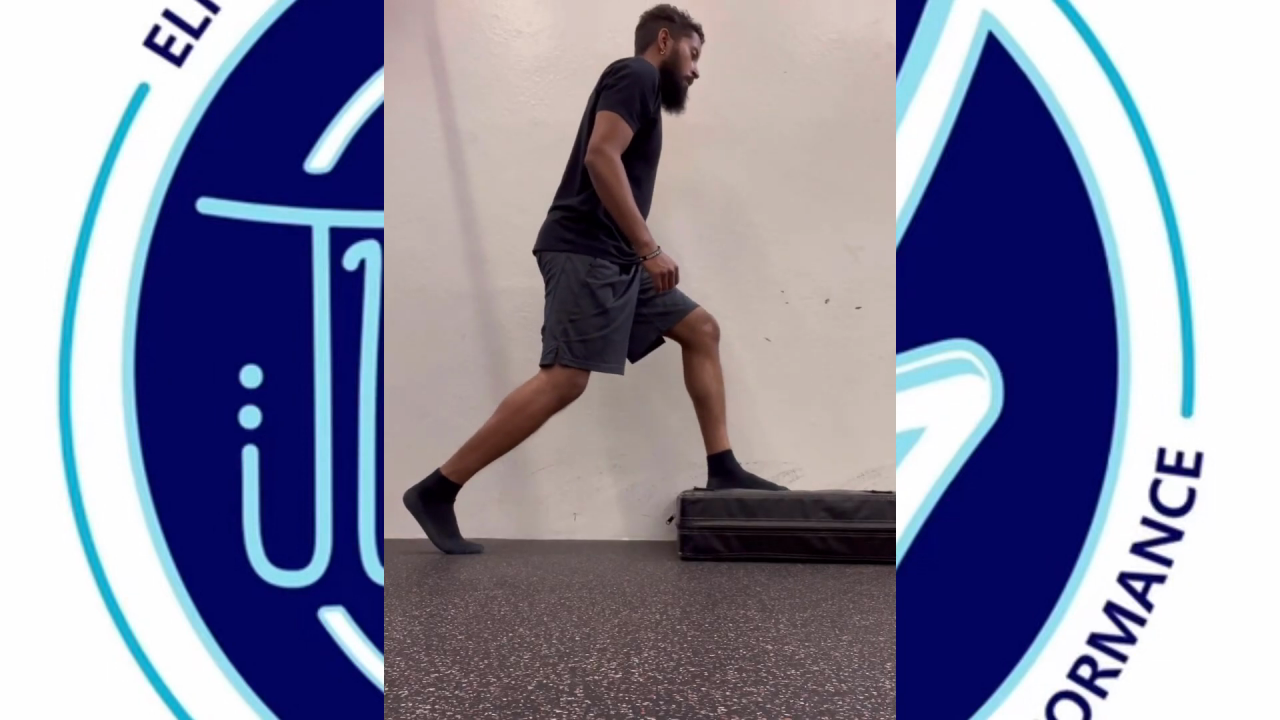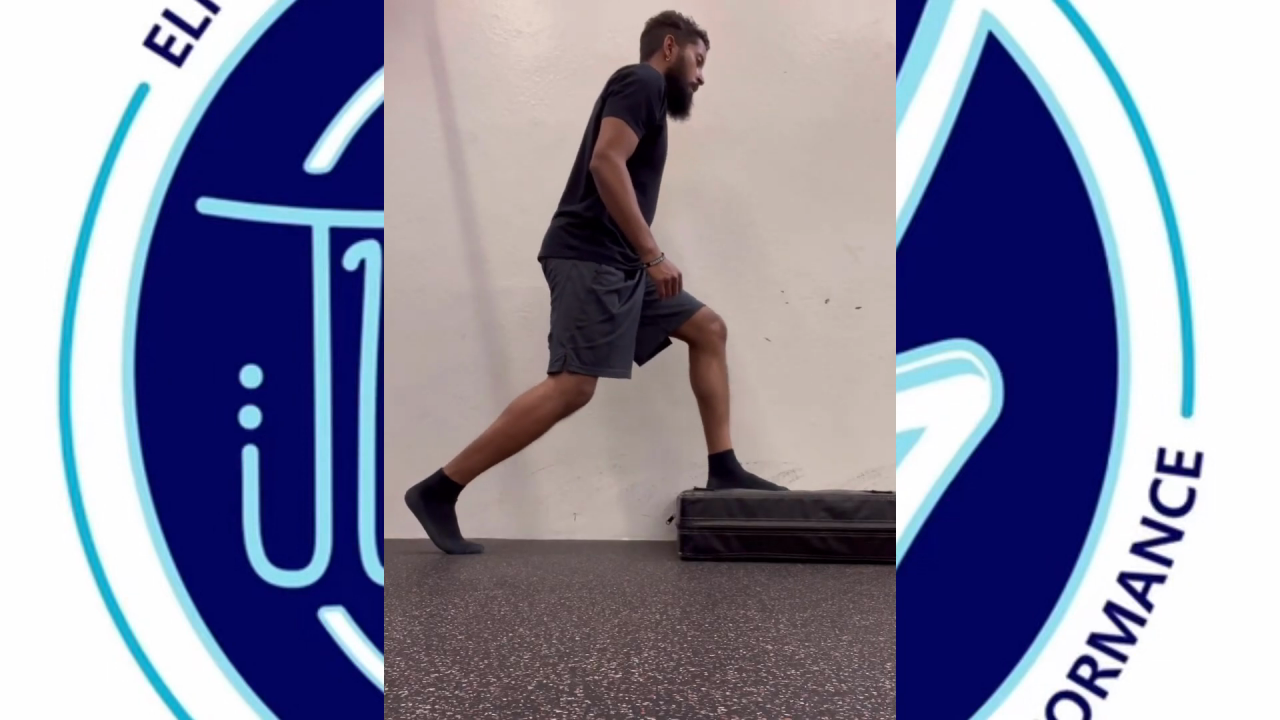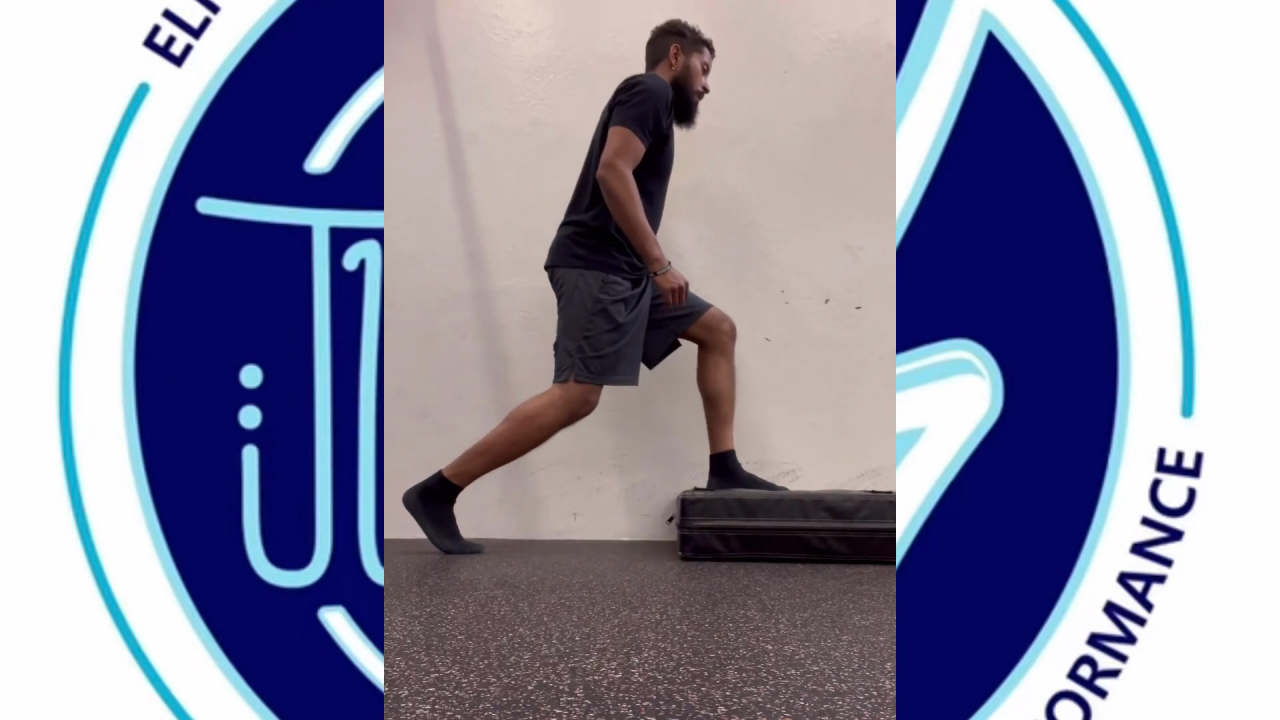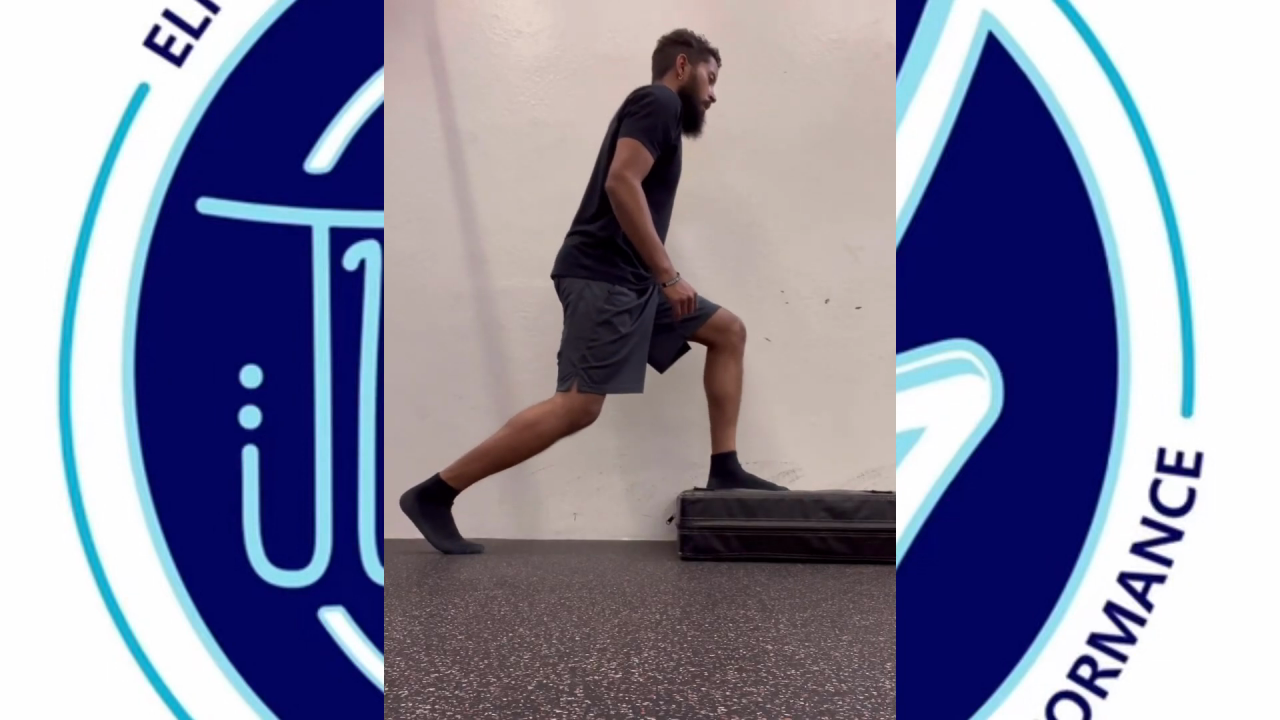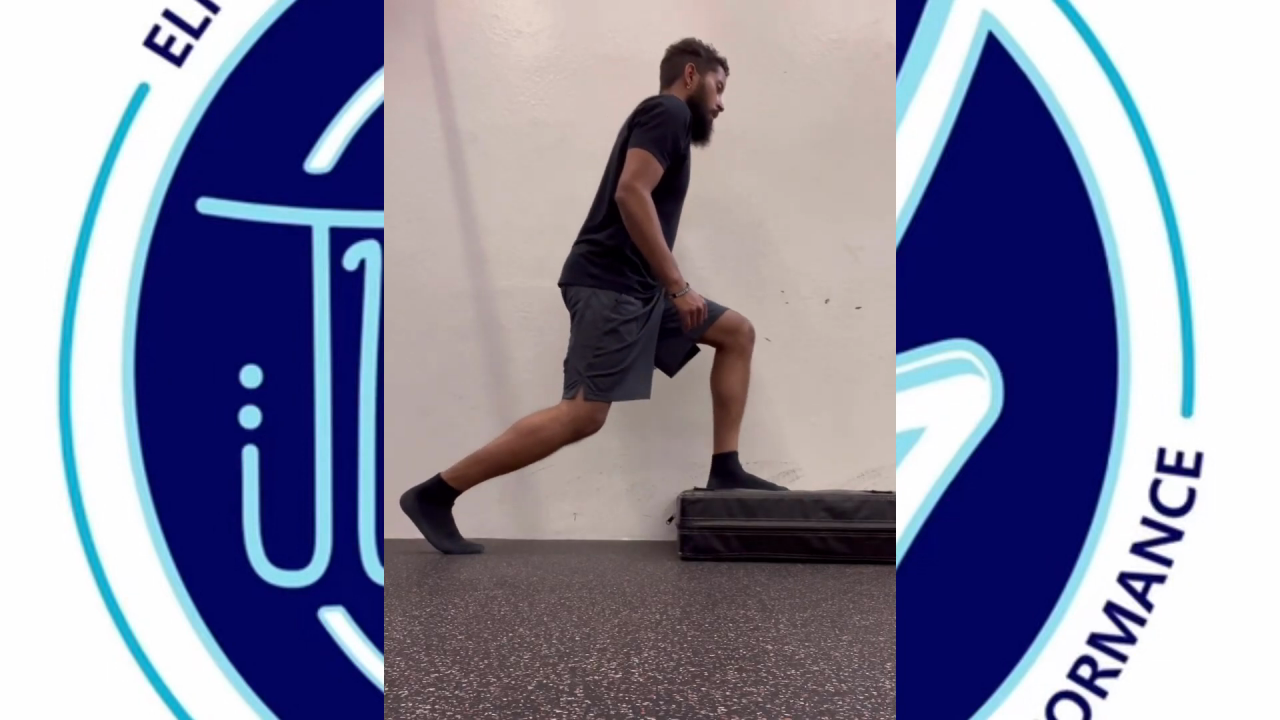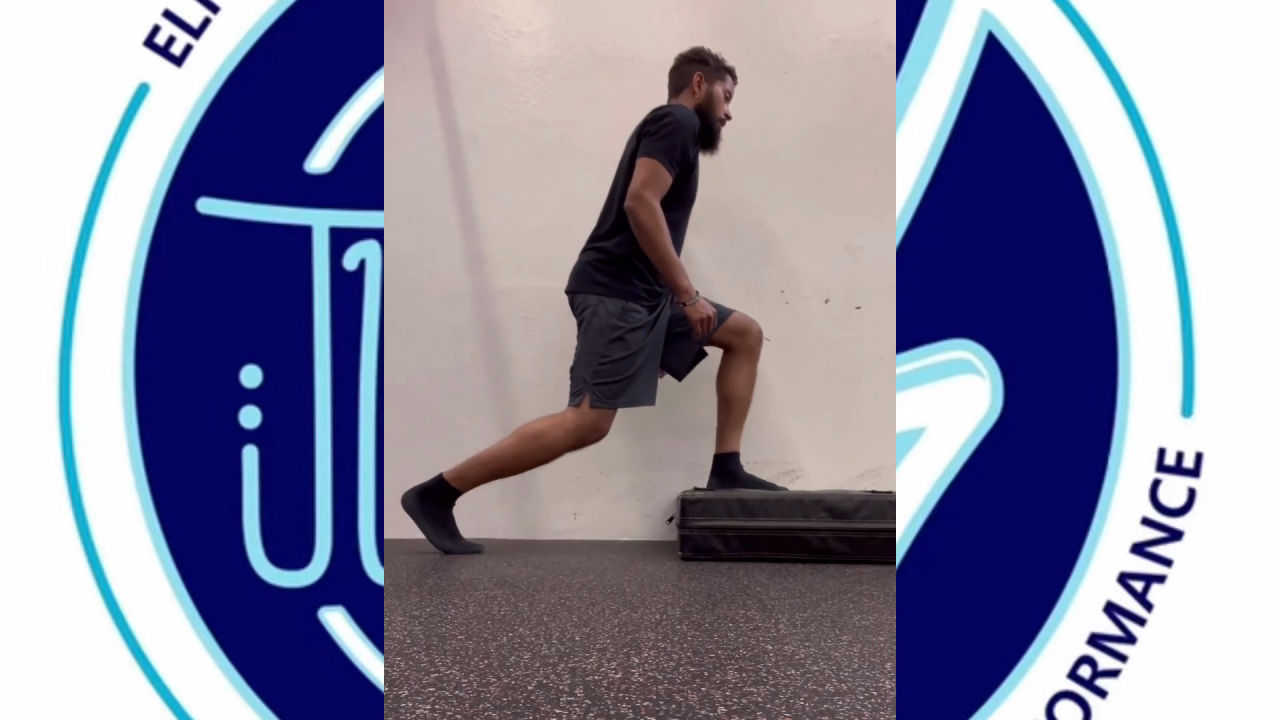
dt=0.1s
person 1, frame 1
left shoulder: (640, 87)
right shoulder: (636, 73)
right elbow: (601, 155)
right wrist: (650, 248)
left hip: (613, 257)
right hip: (585, 250)
left knee: (701, 330)
right knee: (564, 379)
left ankle: (722, 470)
right ankle: (436, 492)
person 1, frame 2
left shoulder: (644, 94)
right shoulder: (642, 80)
right elbow: (605, 162)
right wrist: (653, 254)
left hip: (618, 262)
right hip: (590, 256)
left knee: (708, 329)
right knee: (572, 386)
left ankle: (723, 470)
right ankle: (438, 490)
person 1, frame 3
left shoulder: (651, 102)
right shoulder: (649, 89)
right elbow: (613, 171)
right wrist: (660, 264)
left hip: (623, 269)
right hip: (595, 265)
left knee: (717, 330)
right knee: (576, 395)
left ankle: (724, 470)
right ankle: (435, 493)
person 1, frame 4
left shoulder: (657, 113)
right shoulder: (658, 101)
right elbow: (620, 183)
right wrist: (668, 274)
left hip: (630, 277)
right hip: (602, 274)
left knee: (729, 331)
right knee: (578, 405)
left ankle: (725, 470)
right ankle: (433, 494)
person 1, frame 5
left shoulder: (665, 120)
right shoulder: (667, 110)
right elbow: (630, 193)
right wrist: (677, 285)
left hip: (635, 285)
right hip: (610, 283)
left knee: (737, 332)
right knee: (583, 414)
left ankle: (725, 470)
right ankle: (434, 494)
person 1, frame 6
left shoulder: (671, 130)
right shoulder: (677, 120)
right elbow: (640, 203)
right wrist: (688, 293)
left hip: (643, 292)
right hip: (617, 290)
left knee: (746, 334)
right knee: (588, 423)
left ankle: (726, 470)
right ankle: (435, 494)
